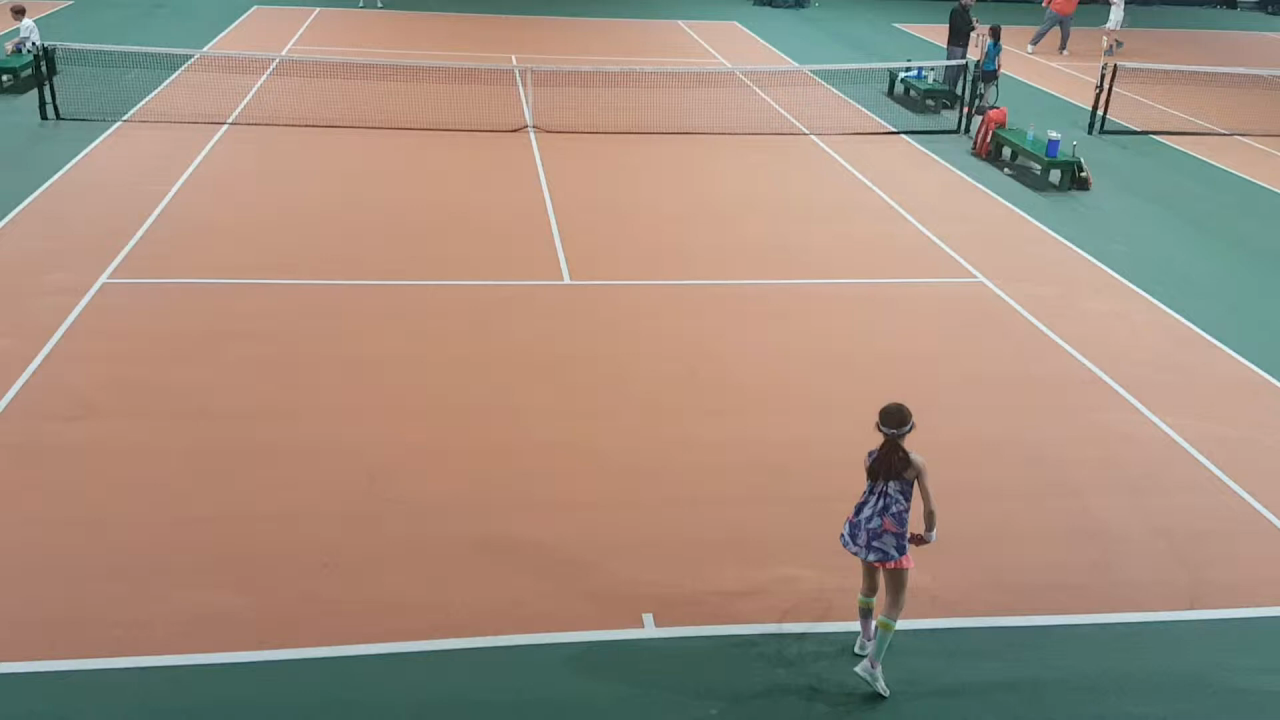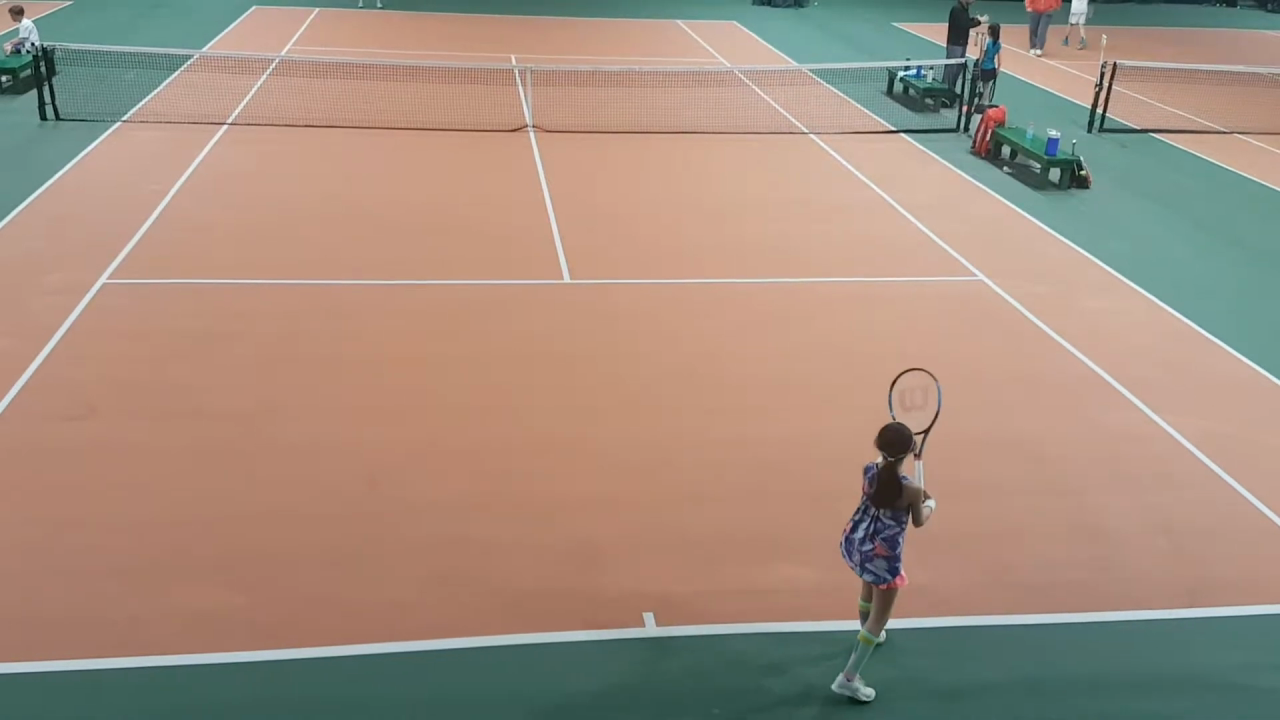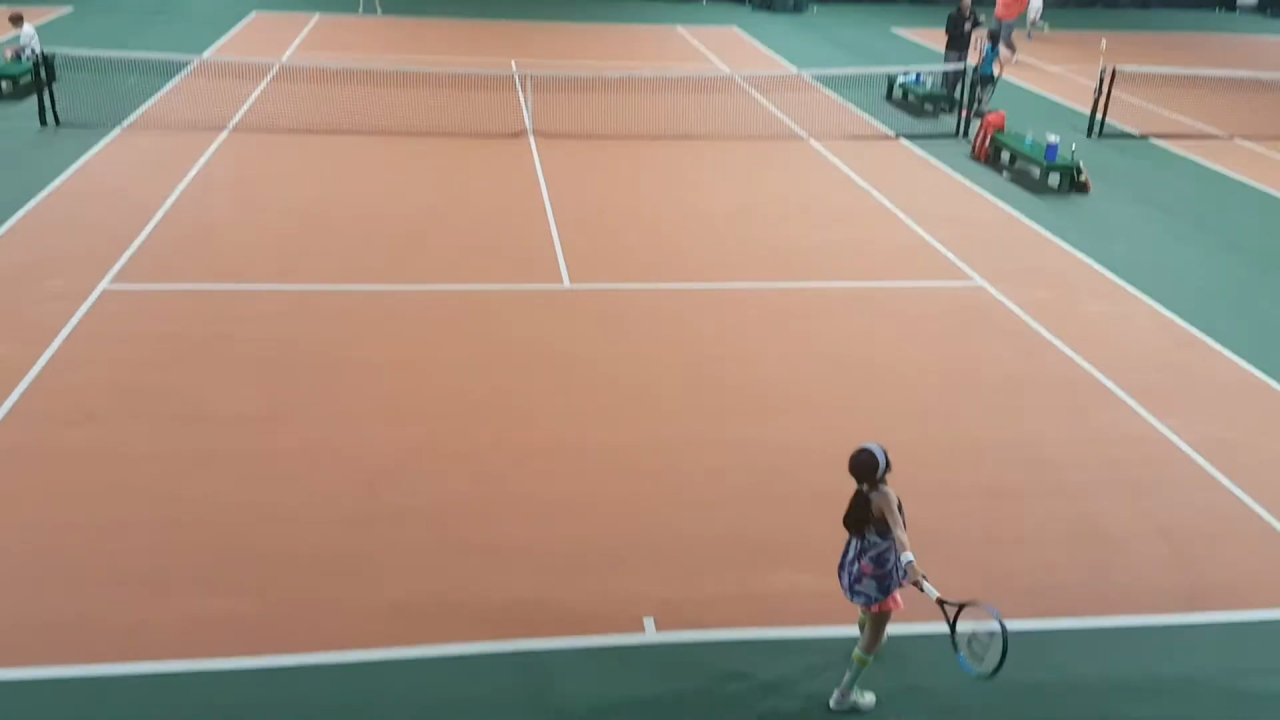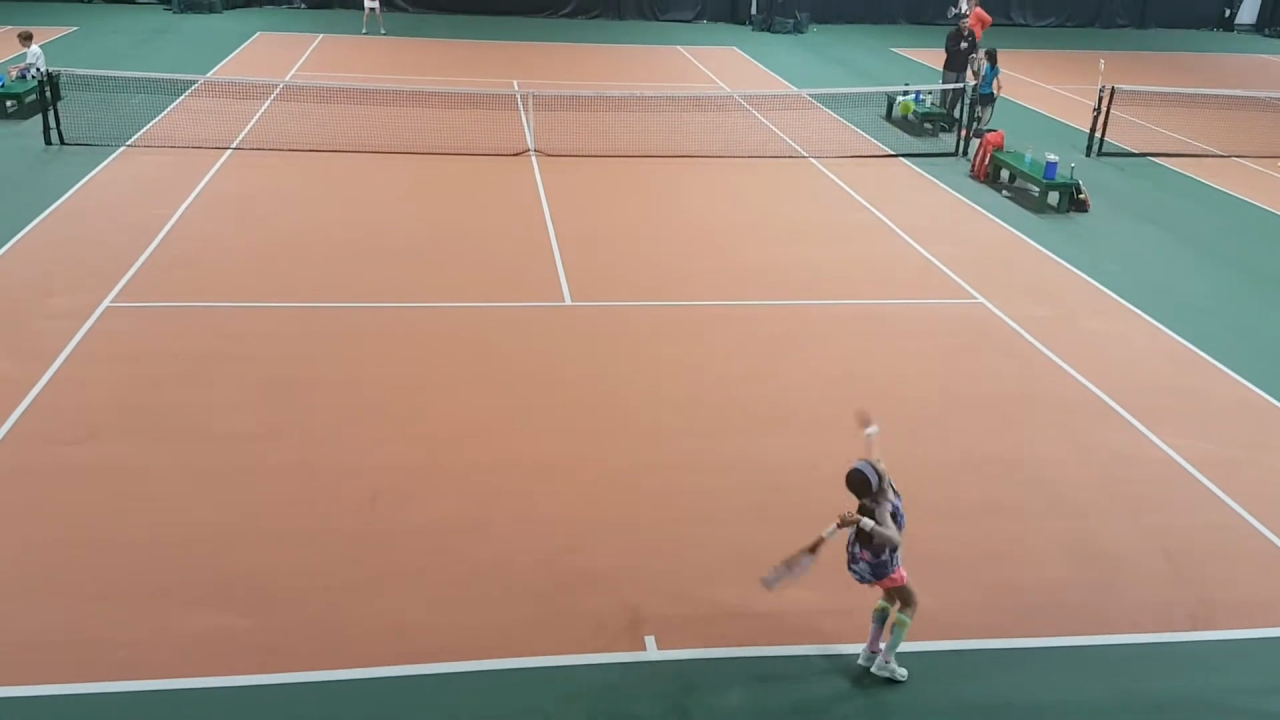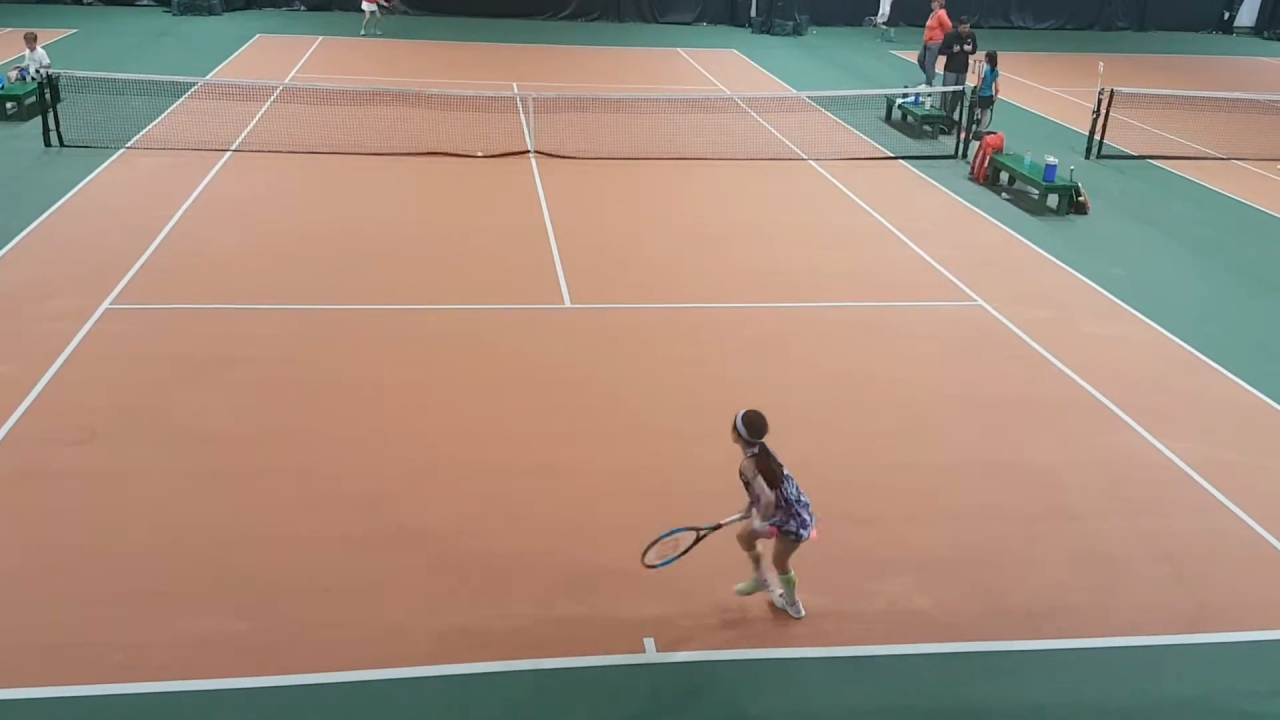
dt=1s
person 1, frame 1
left shoulder: (871, 458)
right shoulder: (915, 463)
right elbow: (929, 507)
right wrist: (929, 534)
left hip: (861, 527)
right hip: (888, 535)
left knee: (869, 584)
right knee: (895, 601)
left ankle: (866, 638)
right ankle: (873, 663)
person 1, frame 2
left shoulder: (868, 471)
right shoulder: (912, 490)
right elbow: (918, 522)
right wrist: (930, 503)
left hip: (855, 542)
right hip: (883, 554)
left knee: (869, 589)
right knee: (879, 616)
left ankle: (869, 634)
right ankle: (848, 679)
person 1, frame 3
left shoulder: (864, 492)
right shoulder: (884, 497)
right elbow: (898, 533)
right wrist: (910, 565)
left hip: (855, 568)
right hip: (877, 576)
left knee: (870, 611)
right knee: (874, 633)
left ankle: (869, 642)
right ankle: (845, 694)
person 1, frame 4
right shoulder: (880, 507)
left elbow: (871, 447)
right elbow: (893, 541)
left wrist: (871, 429)
right wrist: (864, 523)
left hip: (867, 561)
right hip: (878, 564)
left knee: (890, 595)
right knee: (909, 603)
left ankle: (870, 651)
right ankle: (884, 662)
person 1, frame 5
left shoulder: (748, 464)
right shoulder: (762, 452)
left elbow: (768, 499)
left wrist: (761, 525)
right wrist: (750, 507)
left hip: (791, 519)
right hip: (787, 511)
left knee: (779, 560)
right knee: (744, 536)
left ankle: (793, 604)
right ankle: (759, 580)
